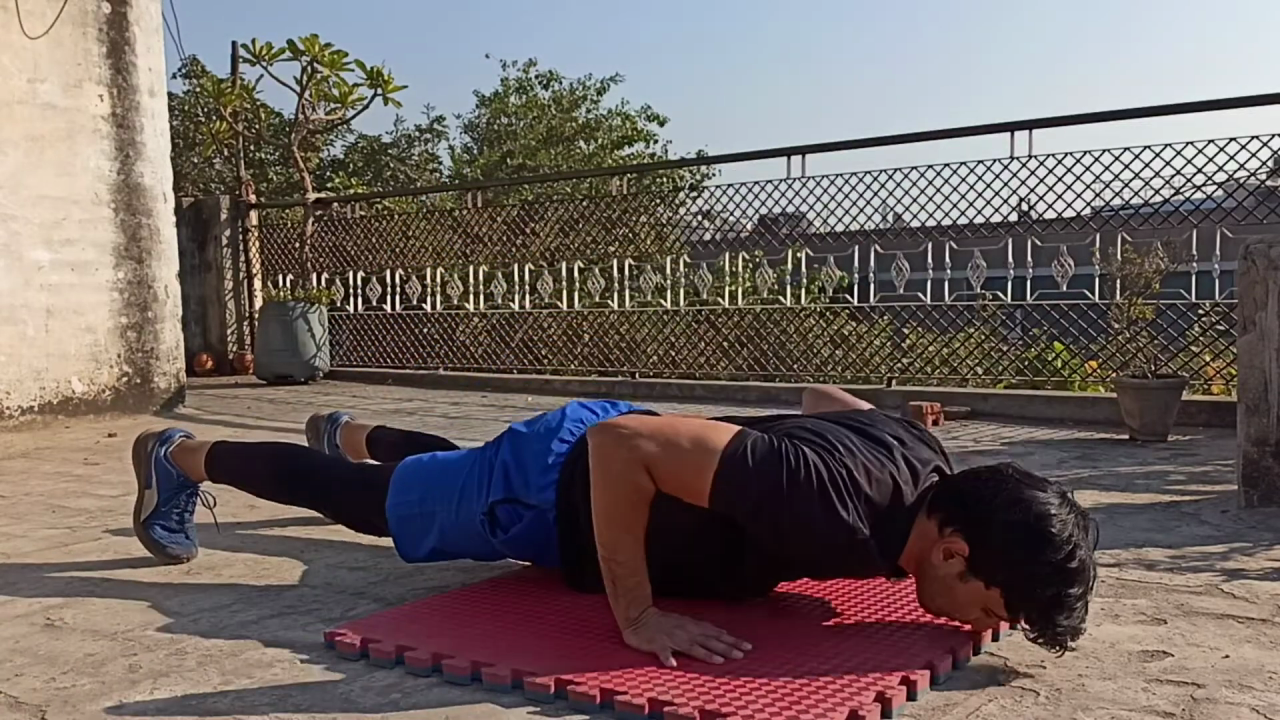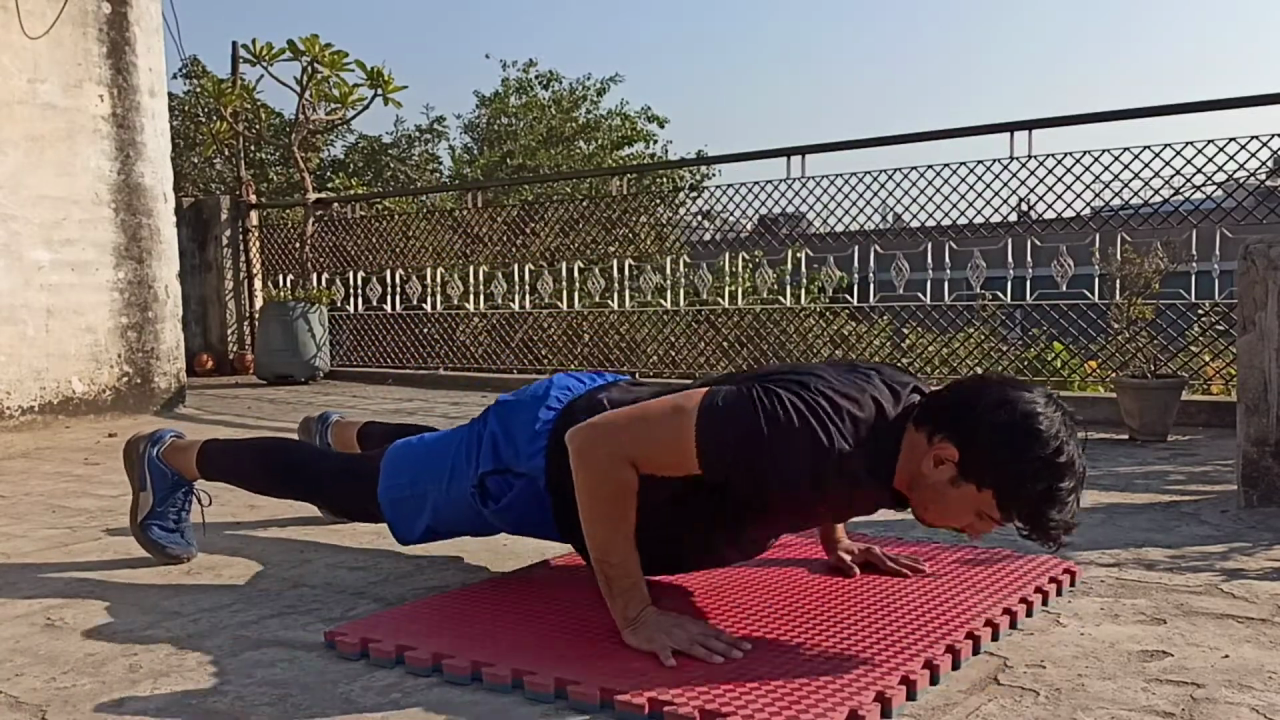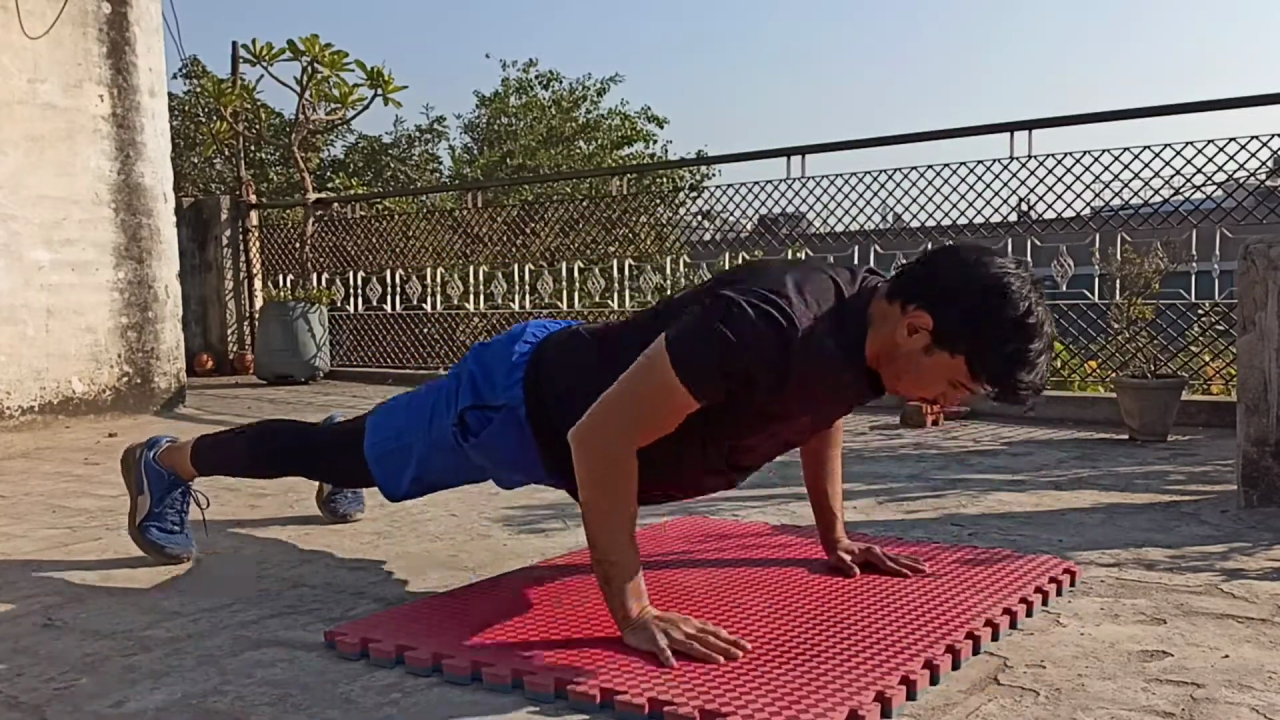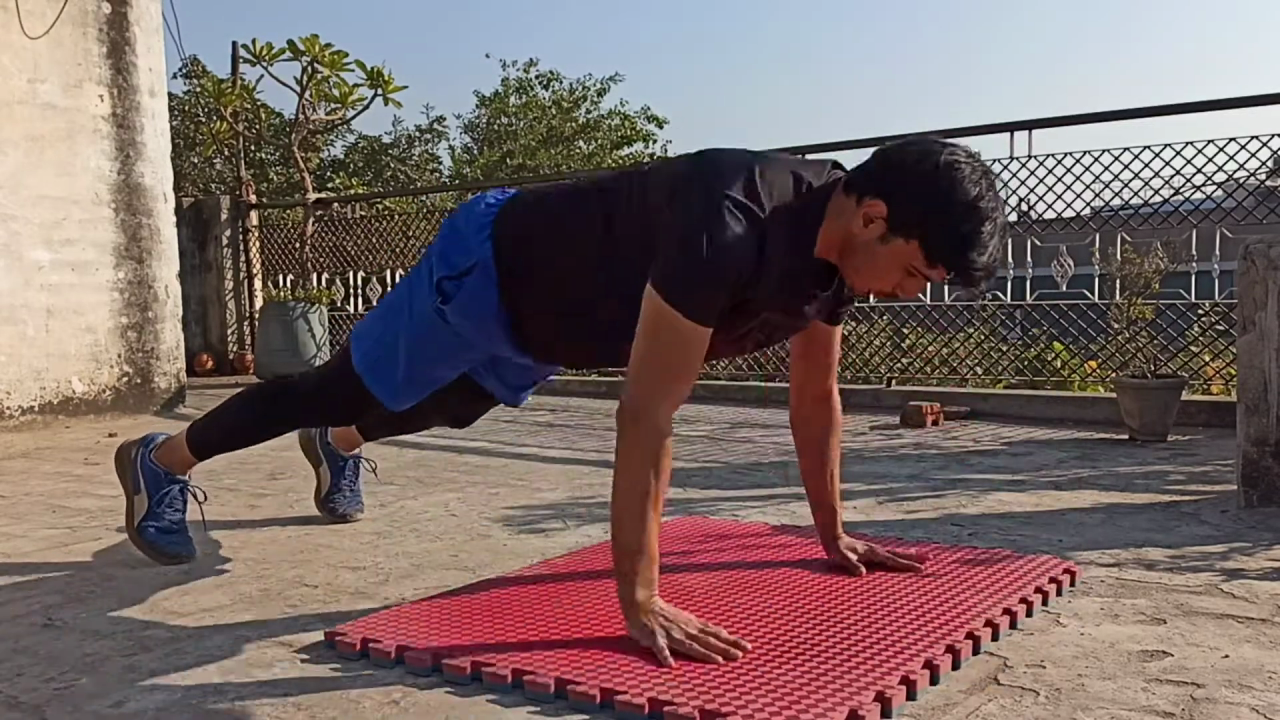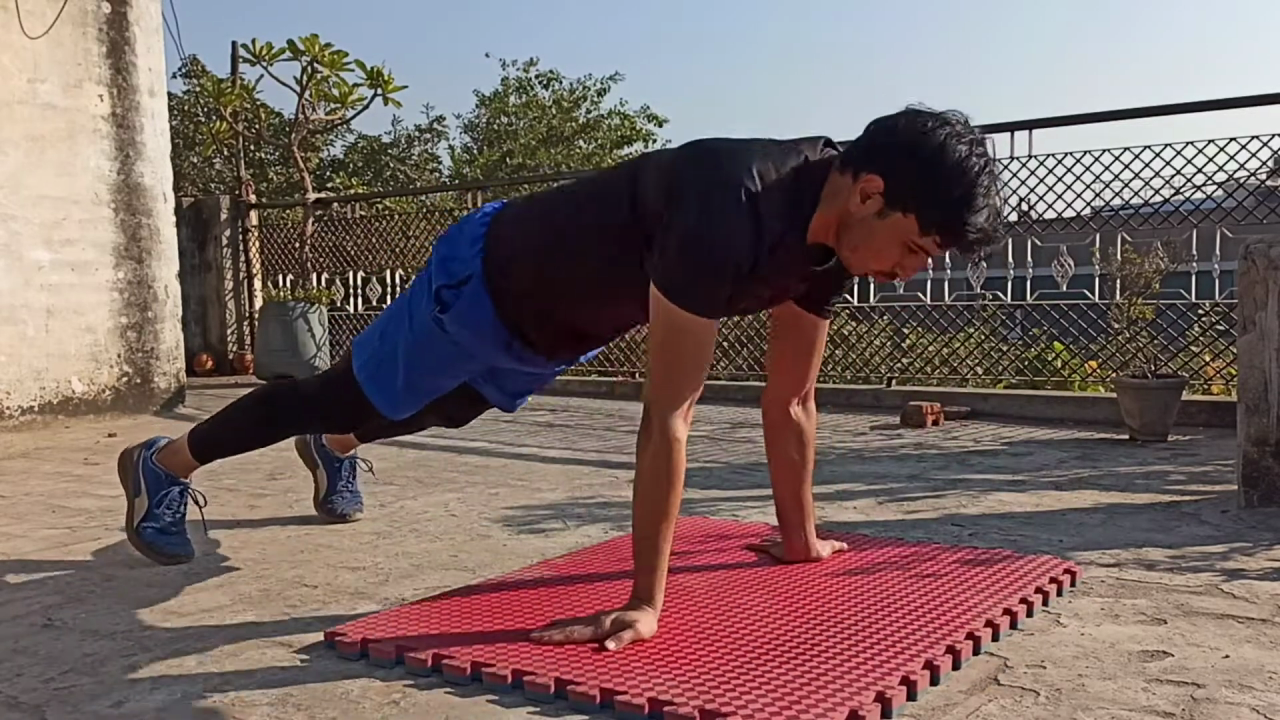
dt=0.2s
person 1, frame 1
left shoulder: (920, 467)
right shoulder: (831, 502)
left elbow: (826, 399)
right elbow: (621, 446)
left wrist: (854, 561)
right wrist: (635, 613)
left hip: (597, 450)
right hip: (555, 489)
left knee: (448, 461)
right knee: (360, 501)
left ankle: (348, 434)
right ankle: (181, 455)
person 1, frame 2
left shoulder: (906, 408)
right shoulder: (810, 438)
right elbow: (600, 444)
left wrist: (834, 537)
right wrist: (633, 612)
left hip: (595, 417)
right hip: (547, 457)
left knee: (430, 455)
right knee: (346, 488)
left ankle: (340, 431)
right ankle: (173, 455)
person 1, frame 3
left shoulder: (866, 331)
right shoulder: (769, 324)
left elbow: (820, 415)
right elbow: (599, 437)
left wrist: (836, 539)
right wrist: (629, 606)
left hip: (573, 374)
right hip: (525, 401)
right knee: (344, 453)
left ankle: (347, 419)
right ankle: (168, 461)
person 1, frame 4
left shoulder: (836, 249)
right shoulder: (733, 222)
left elbow: (816, 391)
right elbow: (647, 414)
left wrist: (834, 535)
right wrist: (638, 596)
left hip: (551, 317)
right hip: (490, 271)
left knee: (442, 409)
right knee: (337, 386)
left ankle: (337, 449)
right ankle: (161, 461)
person 1, frame 5
left shoulder: (829, 240)
right shoulder: (730, 209)
left elbow: (791, 402)
right elbow: (667, 413)
left wrist: (799, 538)
right wrist: (645, 598)
left hip: (557, 323)
right hip: (487, 280)
left knee: (439, 410)
right knee: (351, 394)
left ankle: (333, 451)
right ankle: (166, 463)
